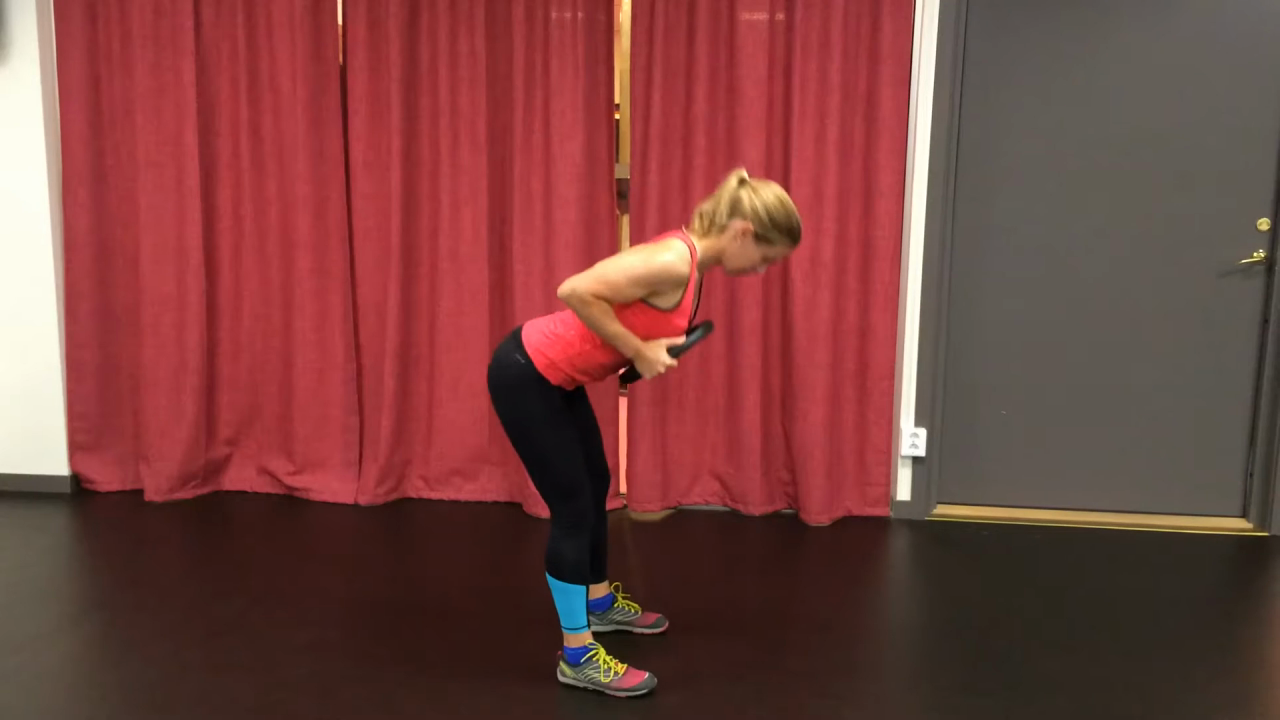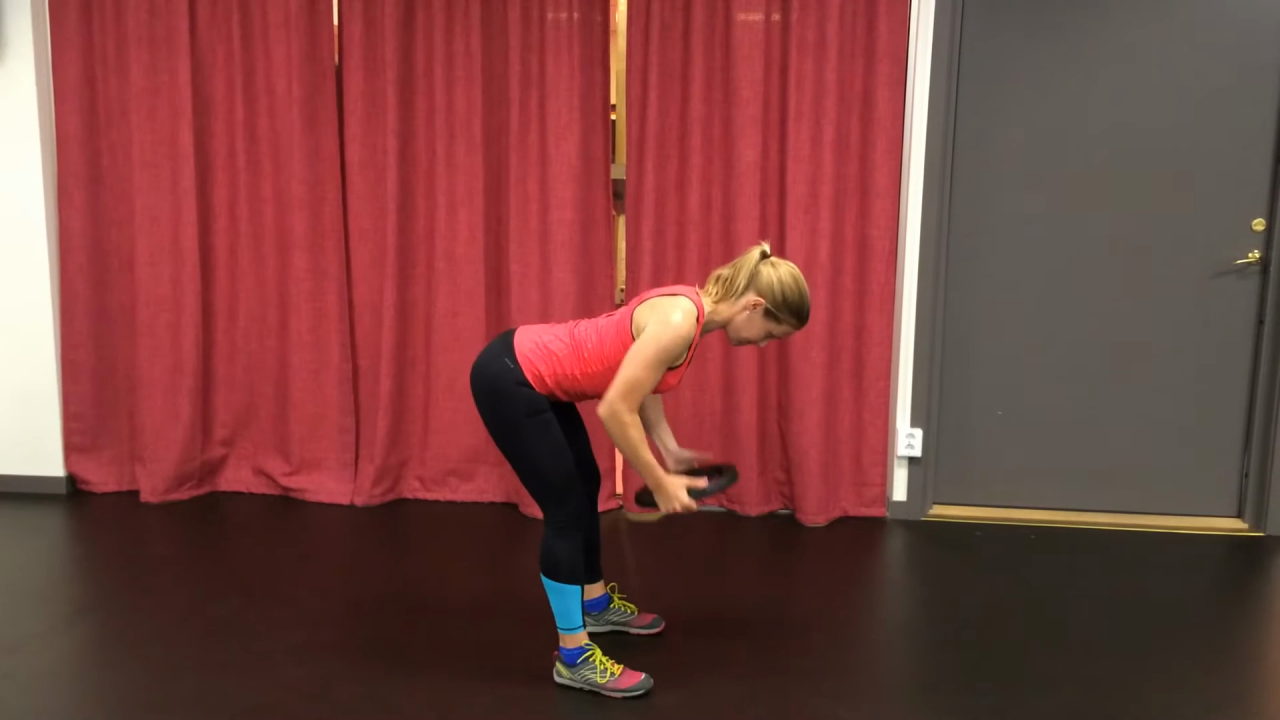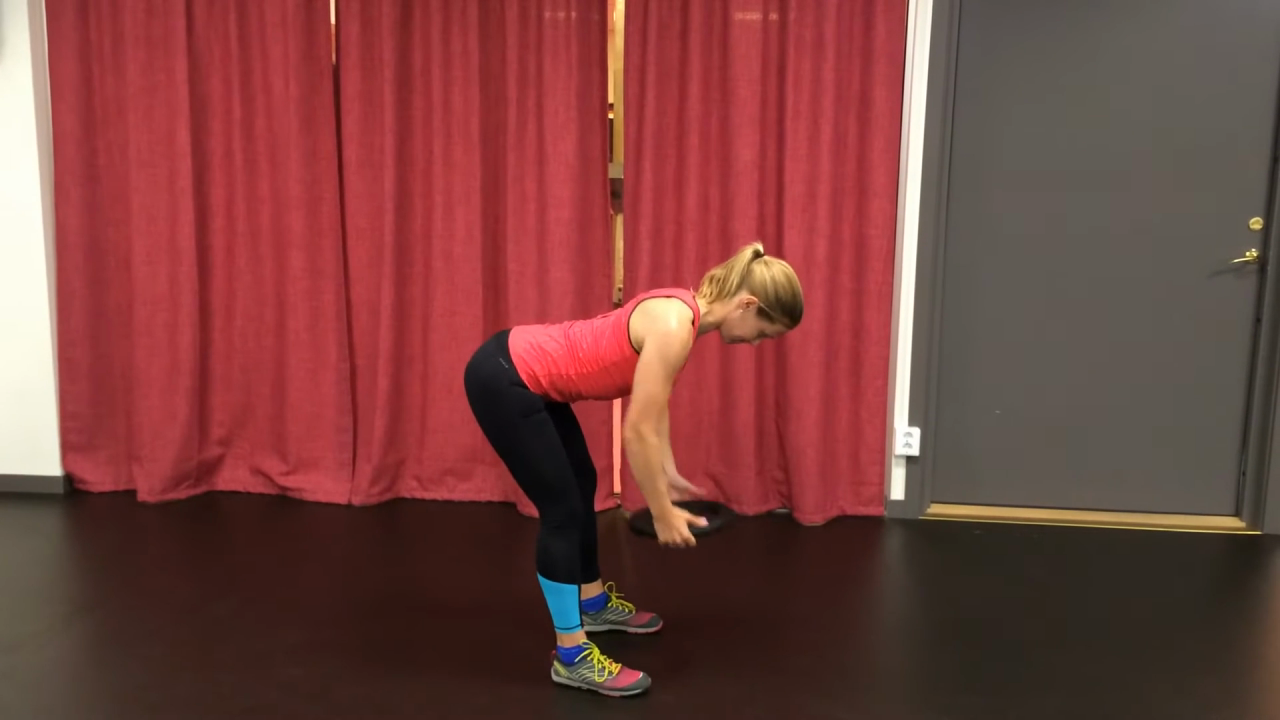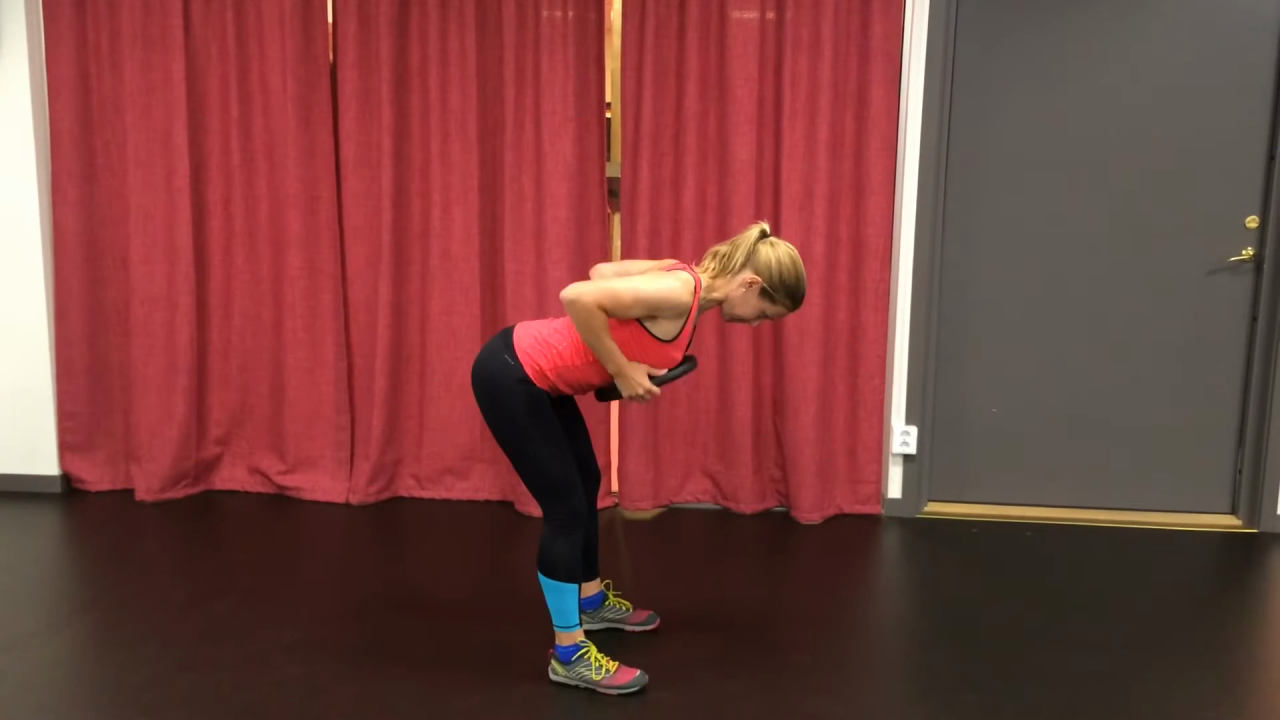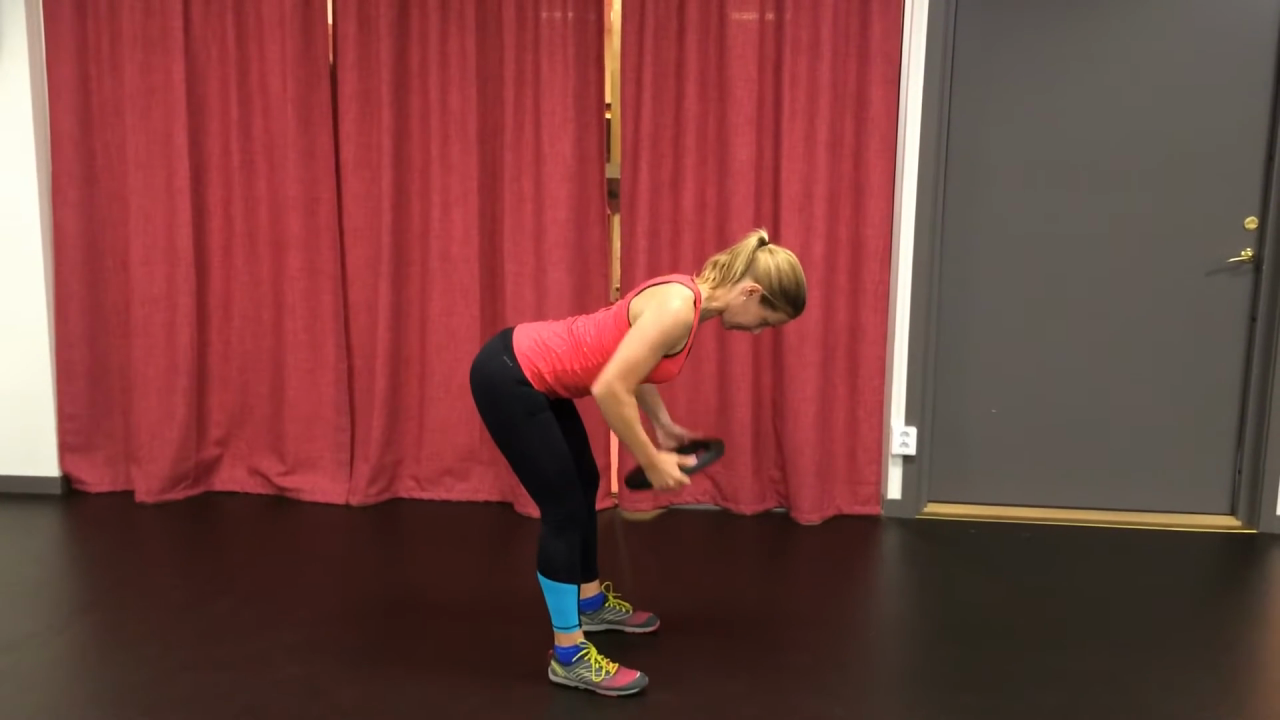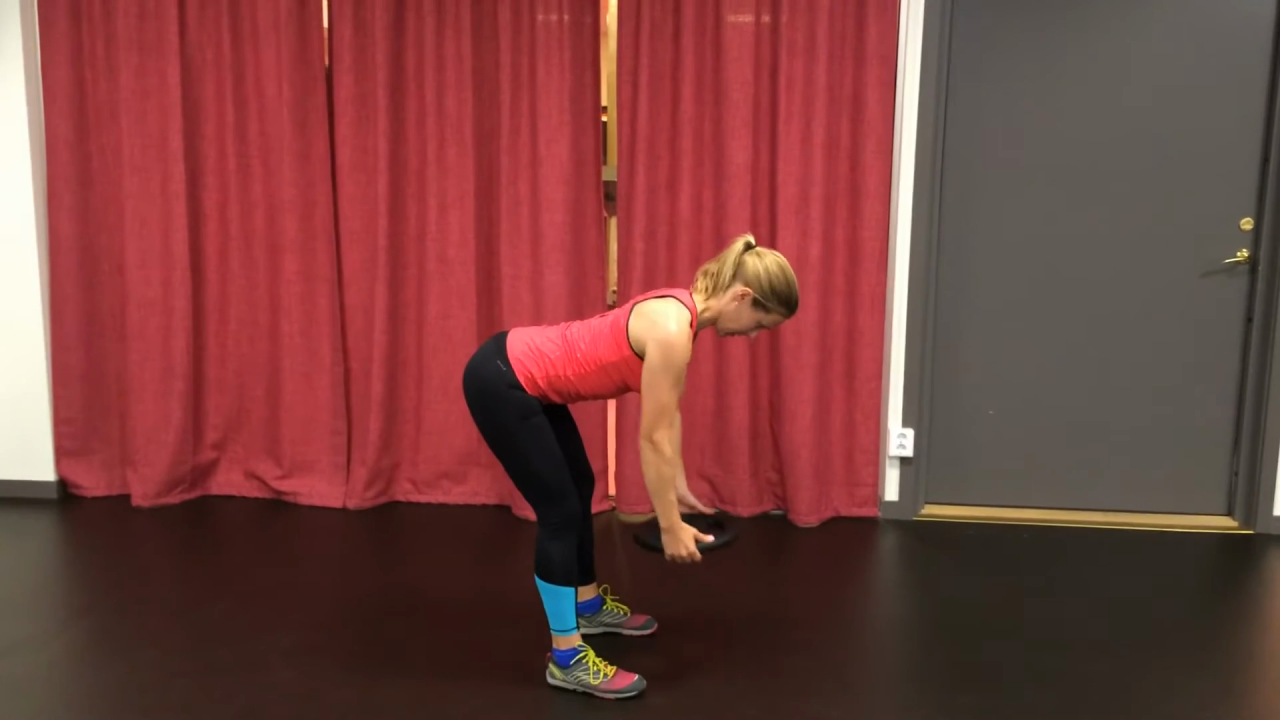
dt=0.4s
person 1, frame 1
left shoulder: (684, 252)
right shoulder: (674, 264)
left elbow: (607, 276)
right elbow: (576, 289)
left wrist: (645, 343)
right wrist: (638, 351)
left hip: (552, 373)
right hip: (527, 376)
left knee: (594, 484)
right knee: (573, 504)
left ankle: (601, 603)
right ankle: (577, 657)
person 1, frame 2
left shoulder: (690, 309)
right shoulder: (678, 322)
left elbow: (647, 387)
right elbow: (615, 410)
left wrist: (670, 451)
right wrist: (660, 483)
left hip: (532, 370)
right hip: (509, 379)
left knee: (584, 485)
right knee: (566, 508)
left ankle: (597, 604)
right ankle: (573, 657)
person 1, frame 3
left shoulder: (684, 311)
right shoulder: (675, 327)
left elbow: (646, 404)
right elbow: (637, 431)
left wrist: (669, 475)
right wrist: (663, 515)
left hip: (527, 370)
right hip: (503, 379)
left knee: (581, 485)
right knee: (561, 508)
left ankle: (594, 604)
right ankle: (571, 655)
person 1, frame 4
left shoulder: (684, 279)
right shoulder: (677, 292)
left elbow: (599, 273)
right elbow: (577, 296)
left wrist: (630, 361)
right wrist: (623, 370)
left hip: (534, 368)
right hip: (510, 375)
left knee: (585, 483)
right knee: (565, 506)
left ankle: (592, 601)
right ankle: (569, 654)
person 1, frame 5
left shoulder: (688, 298)
right shoulder: (678, 308)
right elbow: (609, 390)
left wrist: (663, 424)
right wrist: (653, 463)
left hip: (532, 370)
right hip: (508, 376)
left knee: (583, 484)
right knee: (564, 507)
left ankle: (592, 603)
right ankle: (568, 655)
person 1, frame 6
left shoulder: (682, 311)
right shoulder: (673, 330)
left elbow: (663, 414)
right elbow: (651, 437)
left wrist: (677, 489)
right wrist: (671, 527)
left hip: (526, 373)
right hip: (500, 381)
left knee: (579, 488)
right knee: (560, 511)
left ankle: (589, 606)
right ankle: (567, 659)
